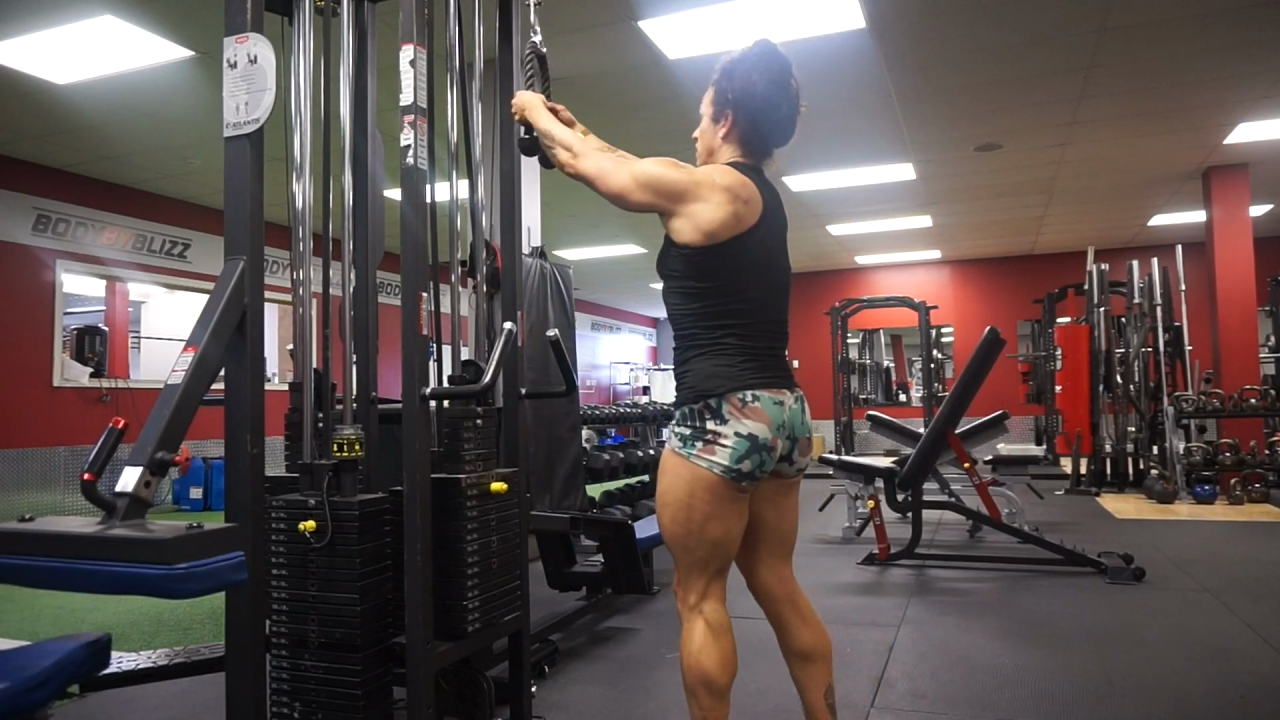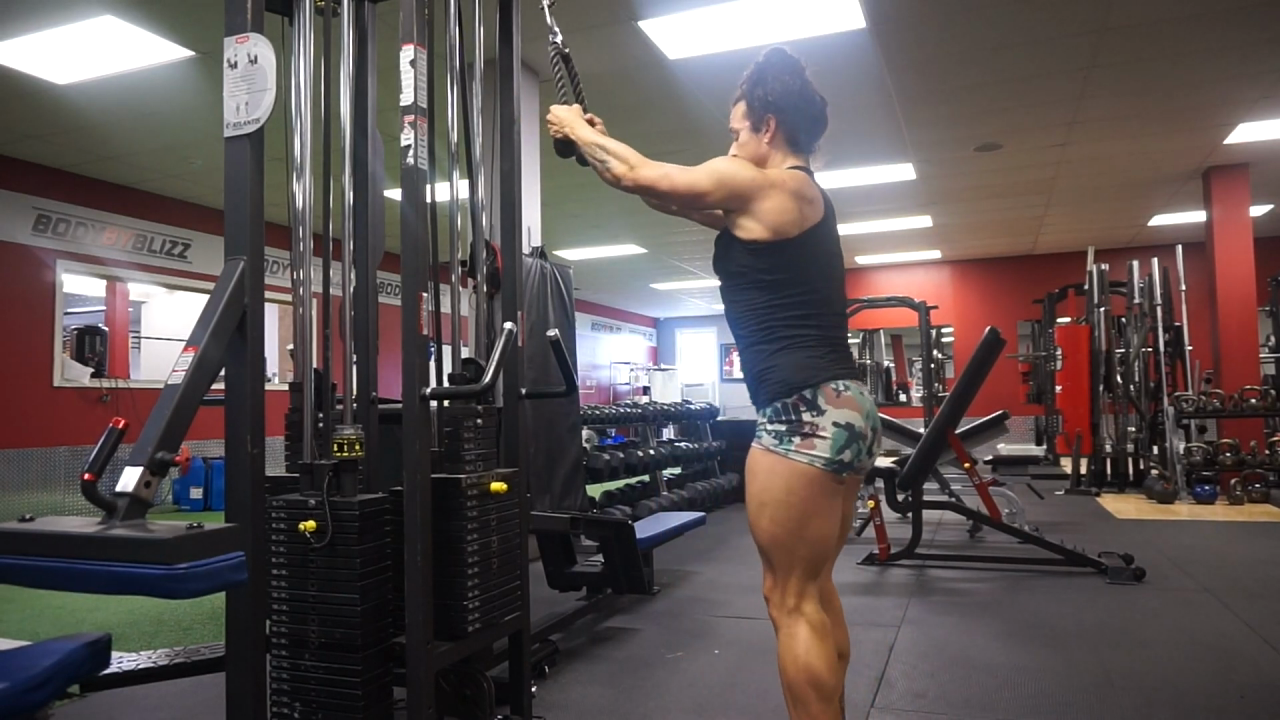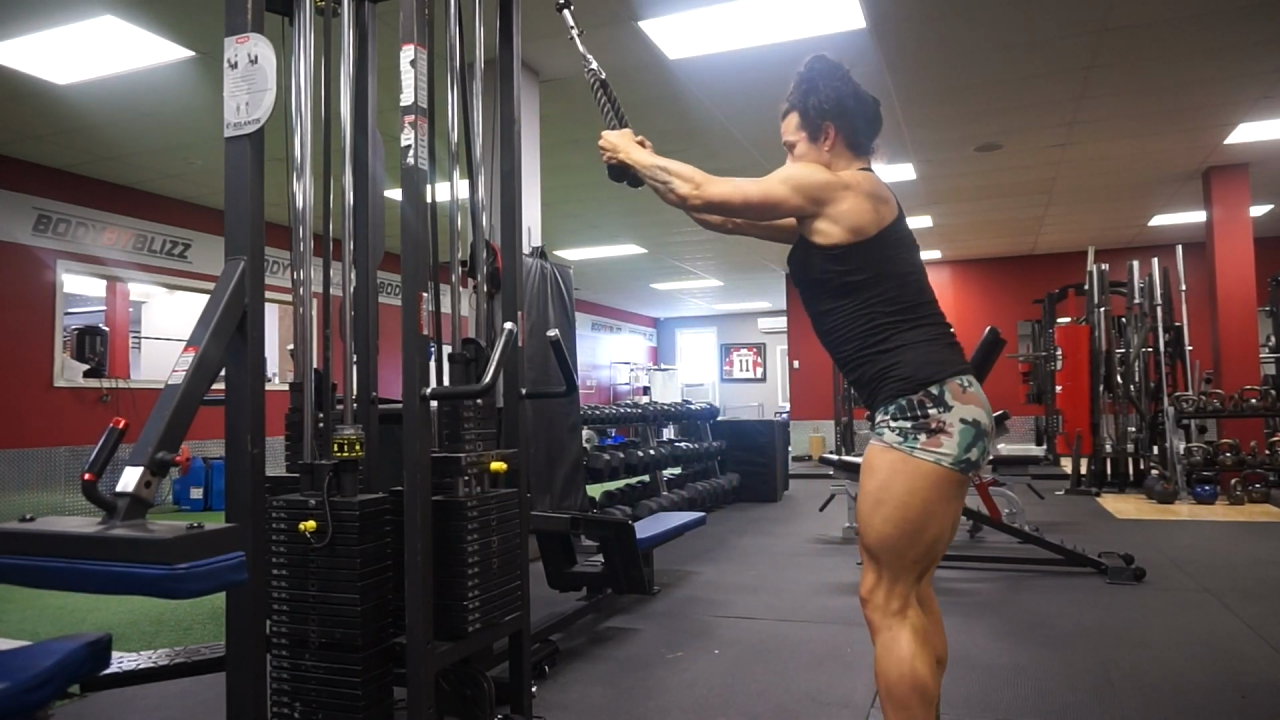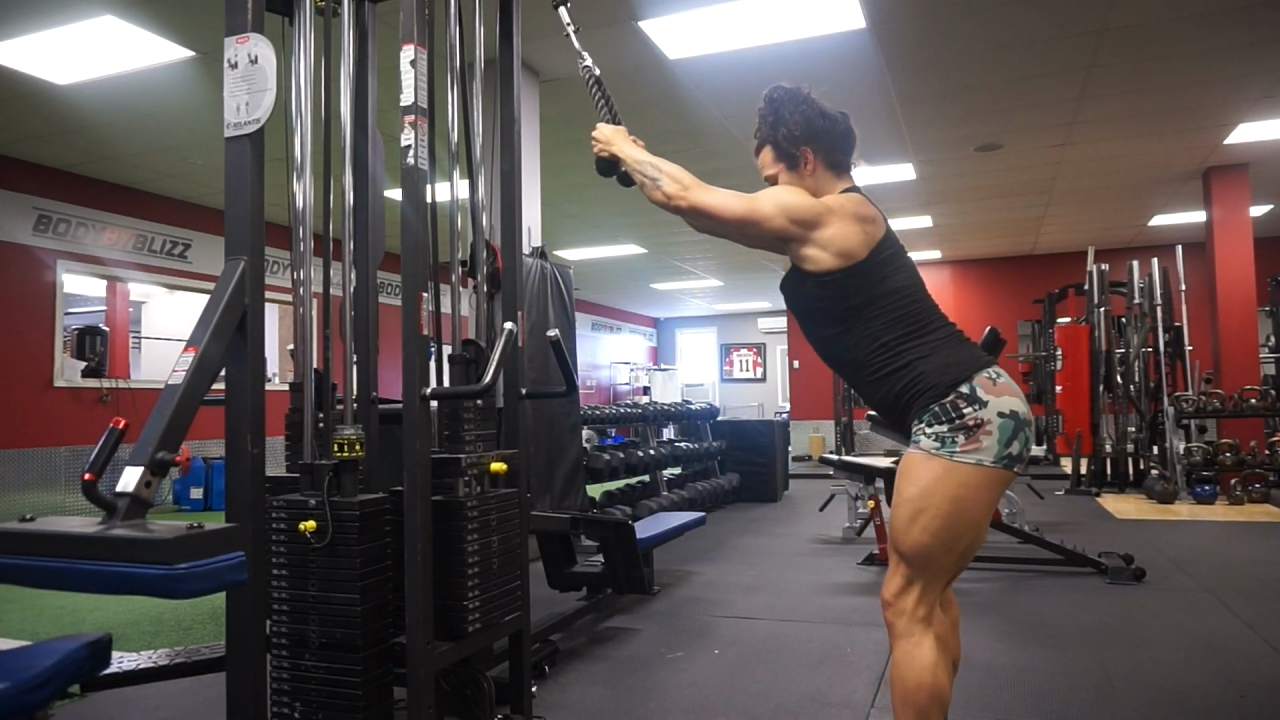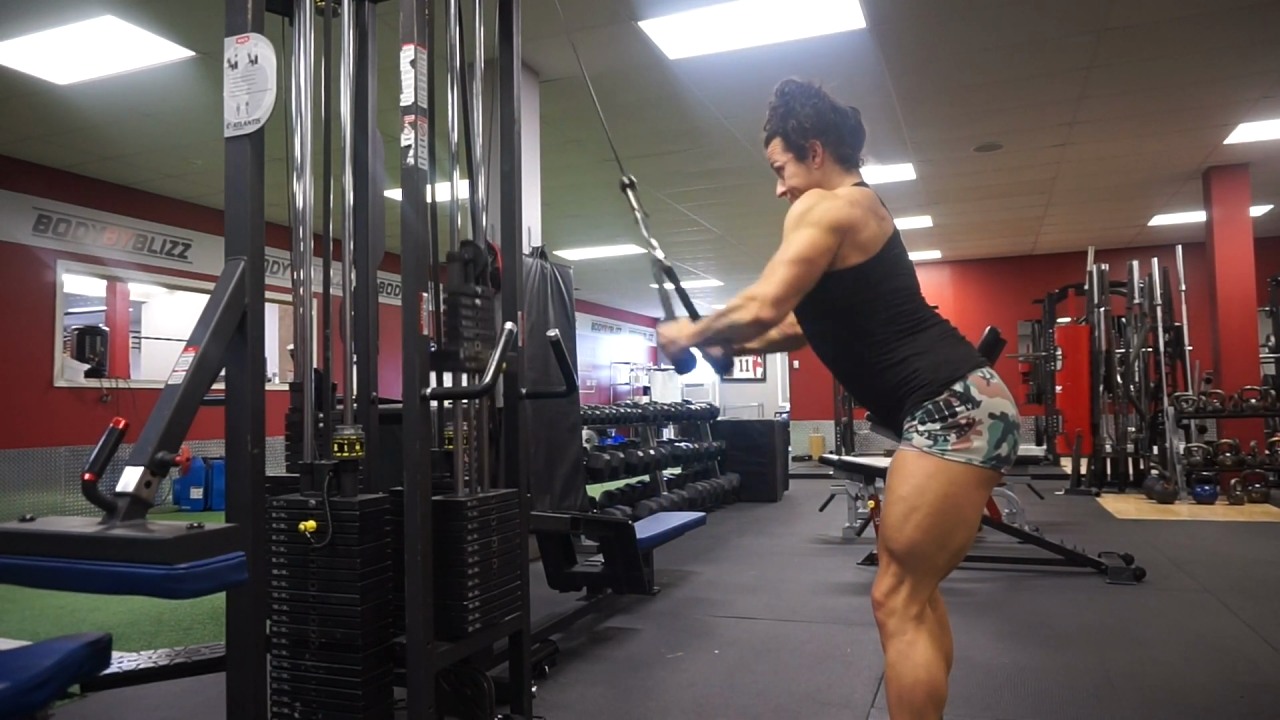
dt=1s
person 1, frame 1
left shoulder: (701, 186)
right shoulder: (761, 197)
left elbow: (579, 165)
right elbow: (630, 171)
left wrist: (535, 113)
right wrist: (577, 127)
left hip: (722, 416)
right hip: (780, 410)
left knee: (699, 597)
right knee: (776, 587)
person 1, frame 2
left shoulder: (762, 186)
right shoulder: (793, 198)
left elbow: (636, 176)
right elbow: (671, 198)
left wrist: (573, 128)
right wrist: (602, 141)
left hip: (803, 412)
right hip: (836, 409)
left knee: (791, 600)
right knee: (812, 592)
person 1, frame 3
left shoulder: (834, 188)
right shoulder: (840, 206)
left elbow: (704, 194)
right elbow: (728, 219)
left wrist: (631, 153)
right wrist: (650, 170)
left hip: (923, 410)
right hip: (939, 409)
left knee: (886, 600)
right knee: (908, 594)
person 1, frame 4
left shoulder: (821, 214)
right shoulder: (835, 222)
left elbow: (690, 198)
right elbow: (717, 217)
left wrist: (622, 148)
right wrist: (640, 163)
left hip: (960, 413)
right hip: (972, 407)
left knee: (907, 602)
right knee: (927, 596)
person 1, frame 5
left shoulder: (829, 209)
right shoulder: (853, 216)
left elbow: (761, 309)
right elbow: (805, 323)
left wrist: (690, 335)
right wrist: (723, 336)
left hip: (951, 410)
right hip: (957, 408)
left knee: (897, 601)
right knee: (914, 595)
